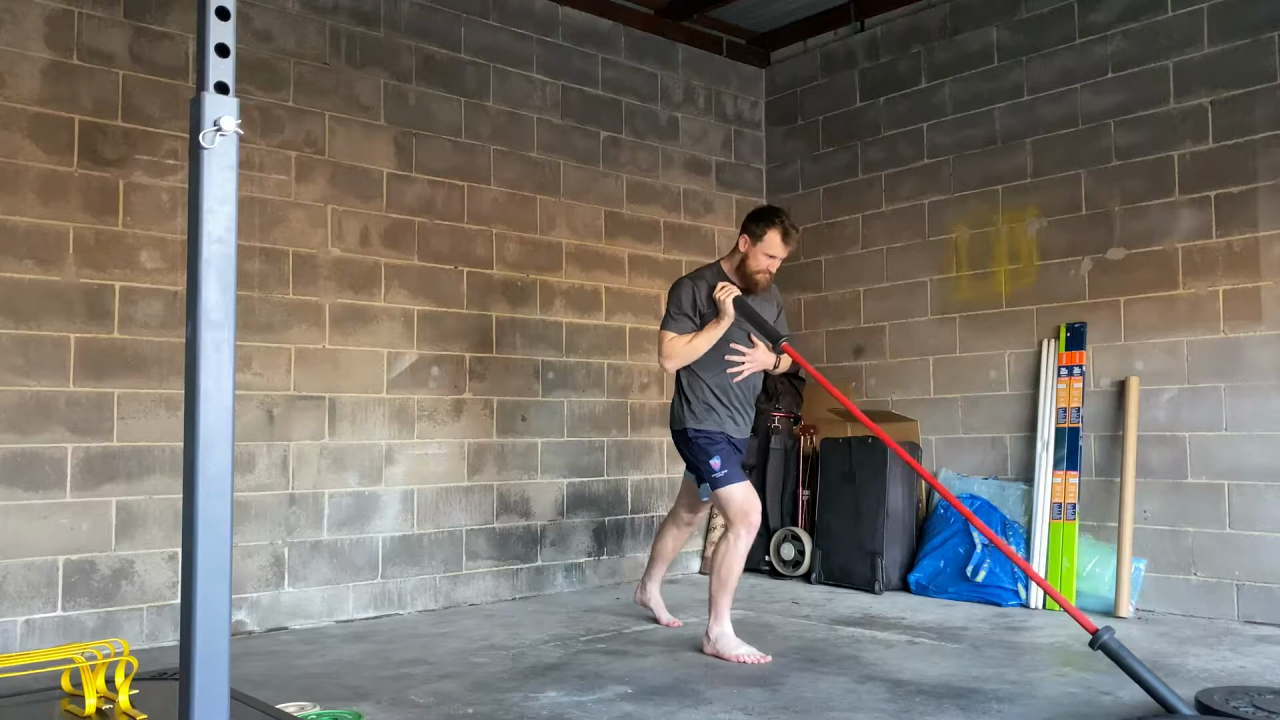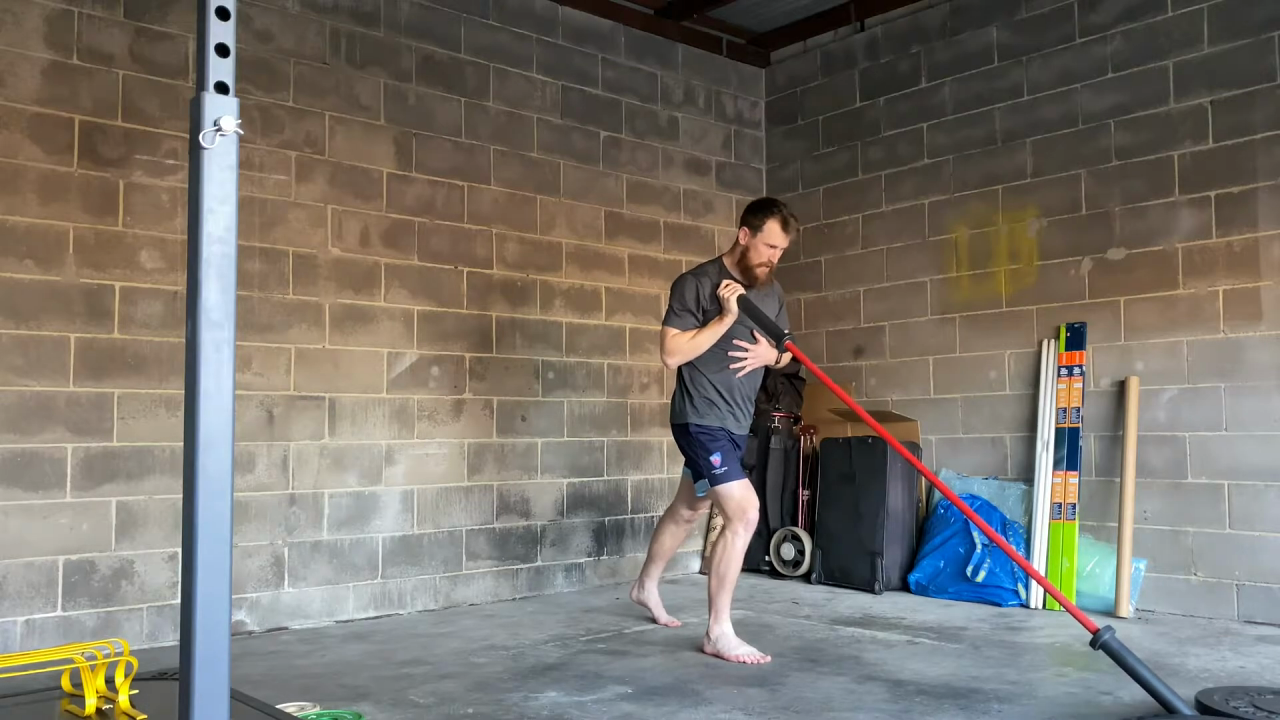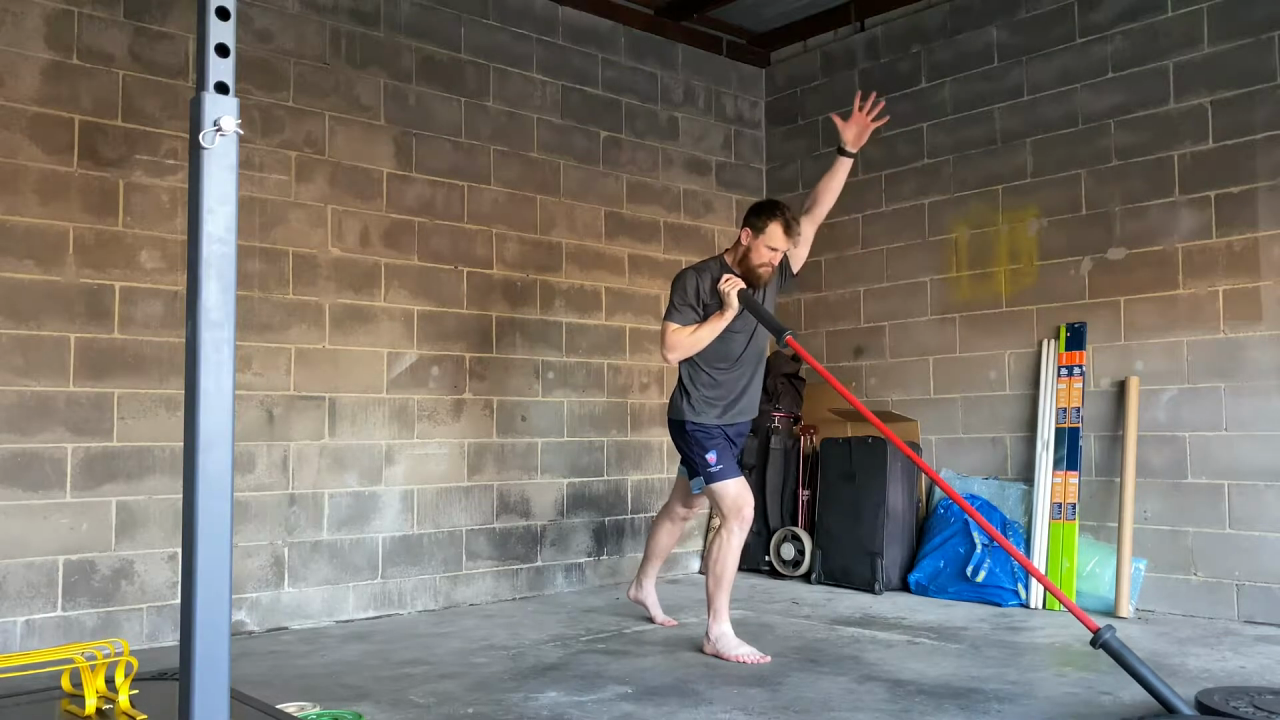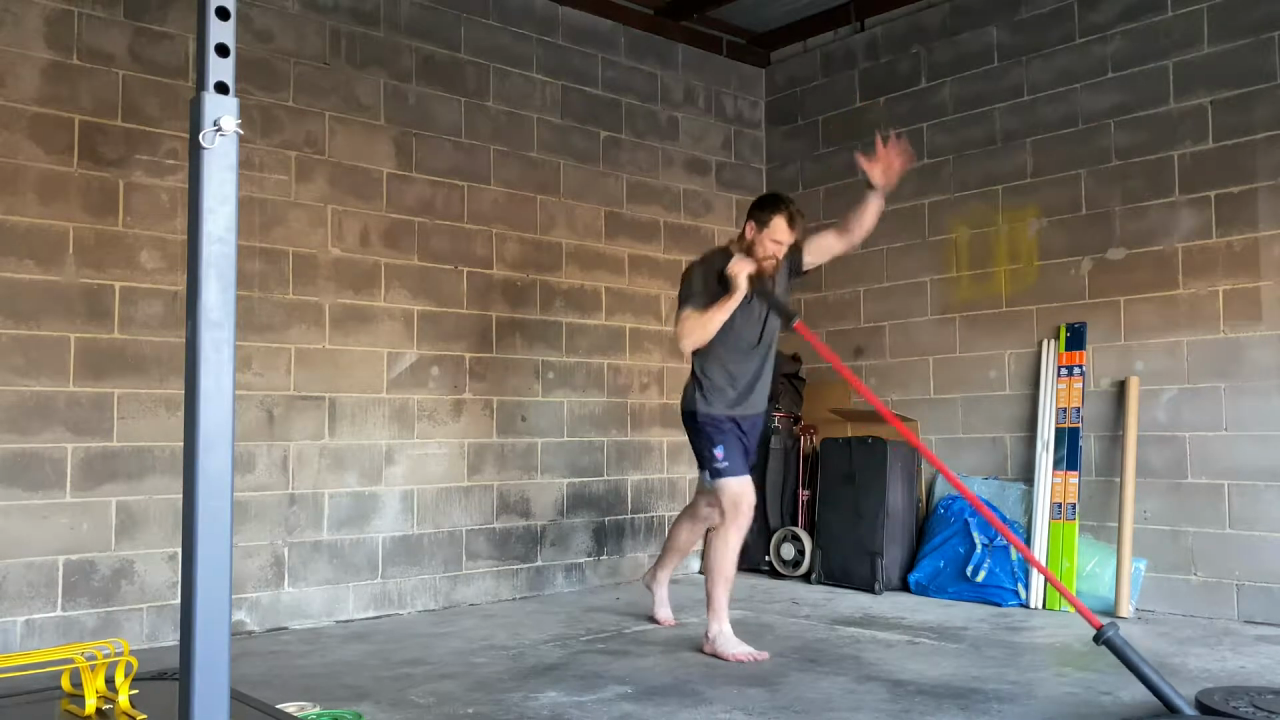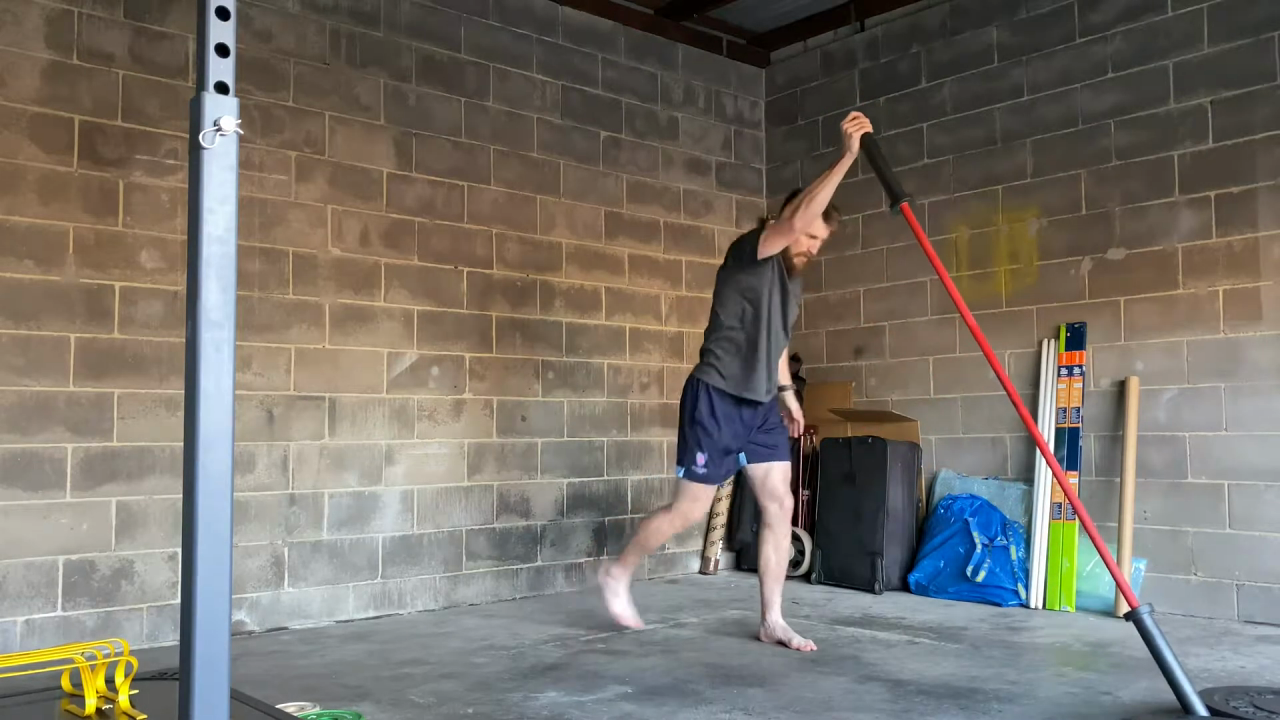
dt=1s
person 1, frame 1
left shoulder: (769, 295)
right shoulder: (693, 287)
left elbow: (786, 356)
right elbow: (669, 357)
left wrist: (770, 358)
right wrist: (722, 320)
left hip: (736, 425)
right hip: (701, 424)
left knee: (688, 512)
right knee: (746, 516)
left ankle: (649, 587)
right ankle: (718, 632)
person 1, frame 2
left shoulder: (771, 289)
right shoulder: (696, 283)
left elbow: (786, 348)
right elbow: (672, 353)
left wrist: (773, 355)
right wrist: (726, 317)
left hip: (736, 422)
right hip: (702, 419)
left knee: (688, 509)
right knee: (744, 513)
left ankle: (647, 585)
right ankle: (719, 632)
person 1, frame 3
left shoulder: (772, 274)
right shoulder: (696, 280)
left elbow: (816, 212)
right elbow: (672, 349)
left wrist: (848, 150)
right wrist: (726, 311)
left hip: (734, 420)
right hip: (699, 420)
left knee: (683, 507)
right knee: (739, 511)
left ankle: (644, 585)
right ankle: (718, 633)
person 1, frame 4
left shoulder: (784, 266)
right shoulder: (705, 272)
left elbow: (846, 237)
right elbow: (688, 339)
left wrist: (877, 187)
right wrist: (734, 294)
left hip: (751, 413)
right hip: (712, 412)
left knee: (708, 509)
right knee: (740, 510)
left ankle: (658, 578)
right ankle: (717, 631)
person 1, frame 5
left shoulder: (791, 275)
right shoulder: (747, 254)
right elbow: (796, 217)
left wrist: (786, 391)
right wrist: (847, 156)
left hip: (760, 404)
right hip: (716, 398)
left knee: (780, 506)
right knee: (689, 509)
left ankle: (772, 619)
right ankle: (617, 574)
